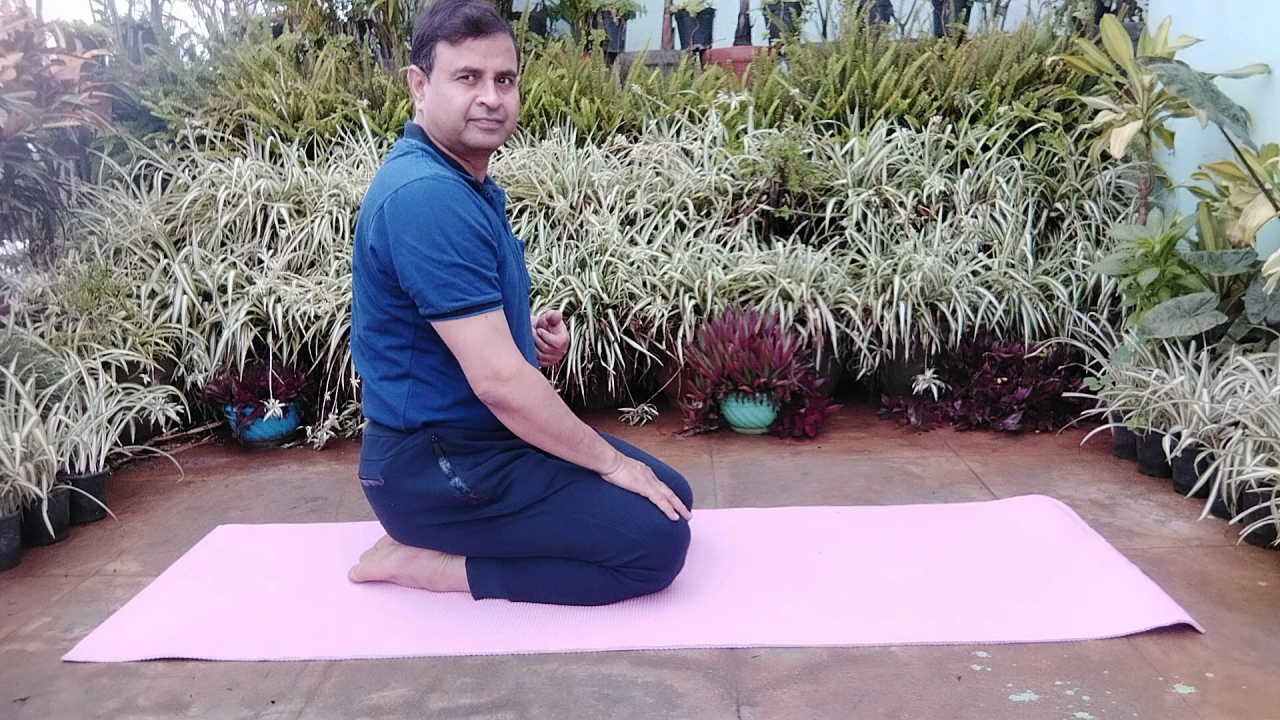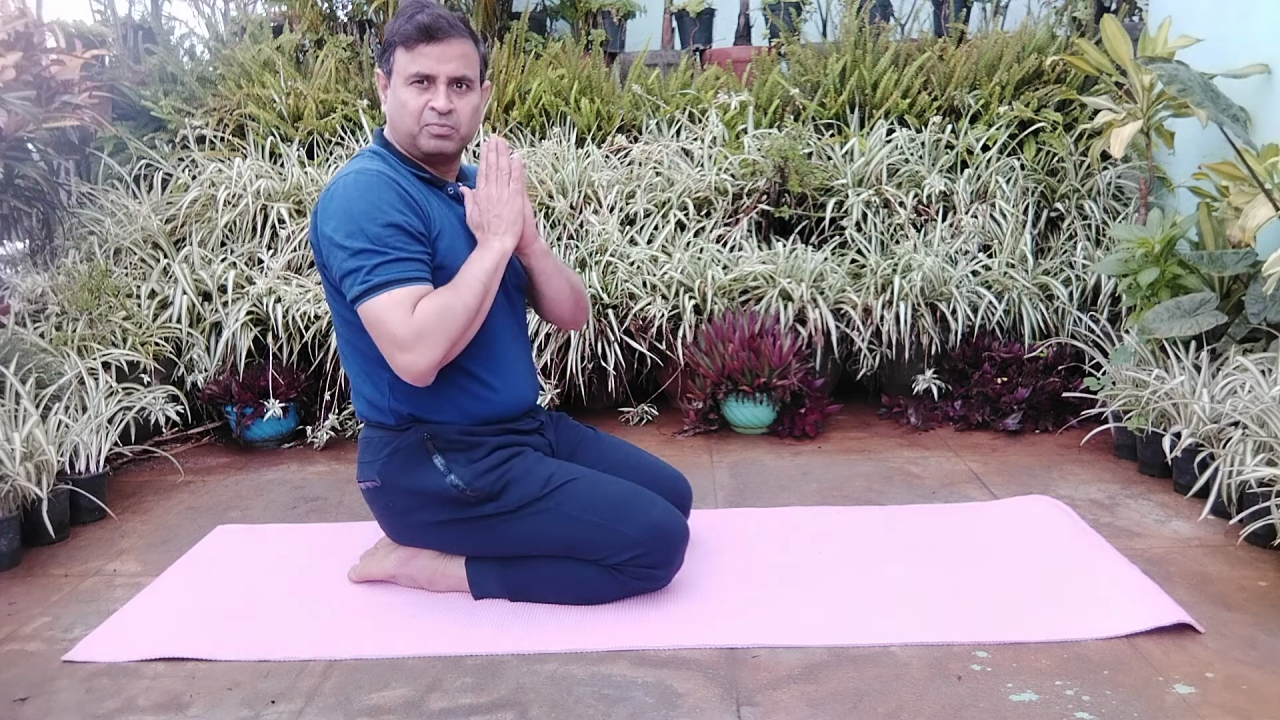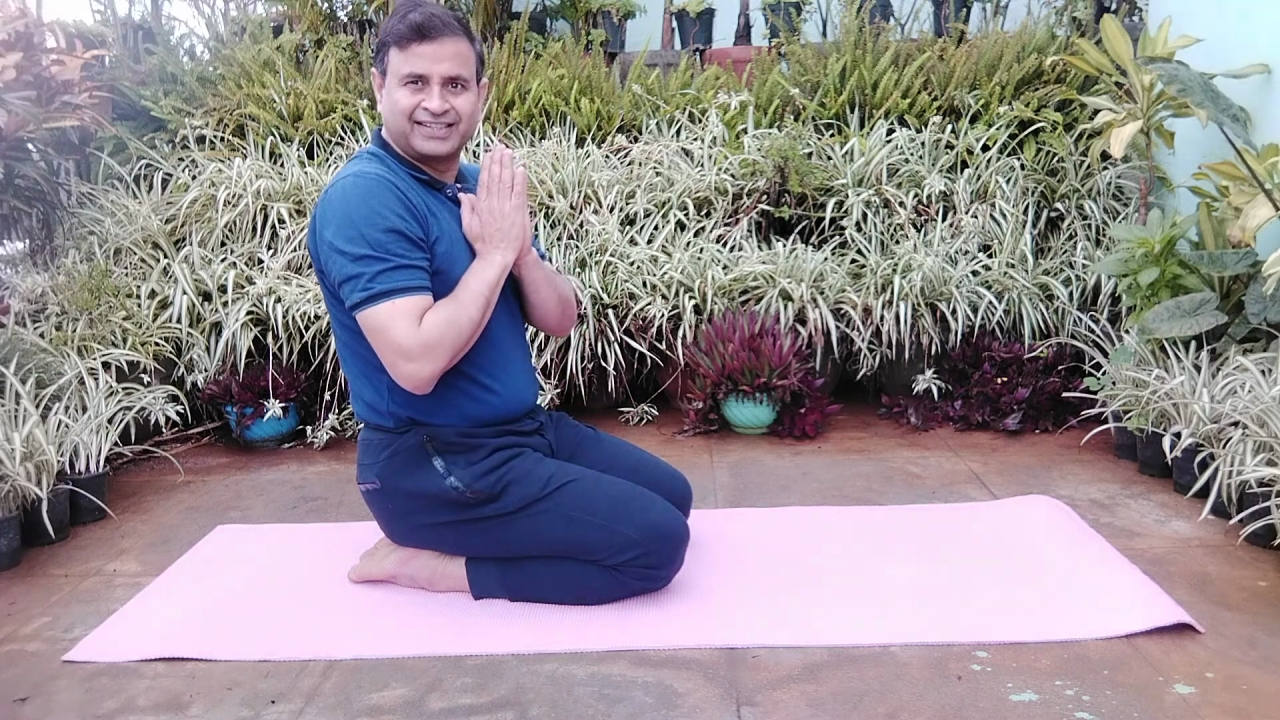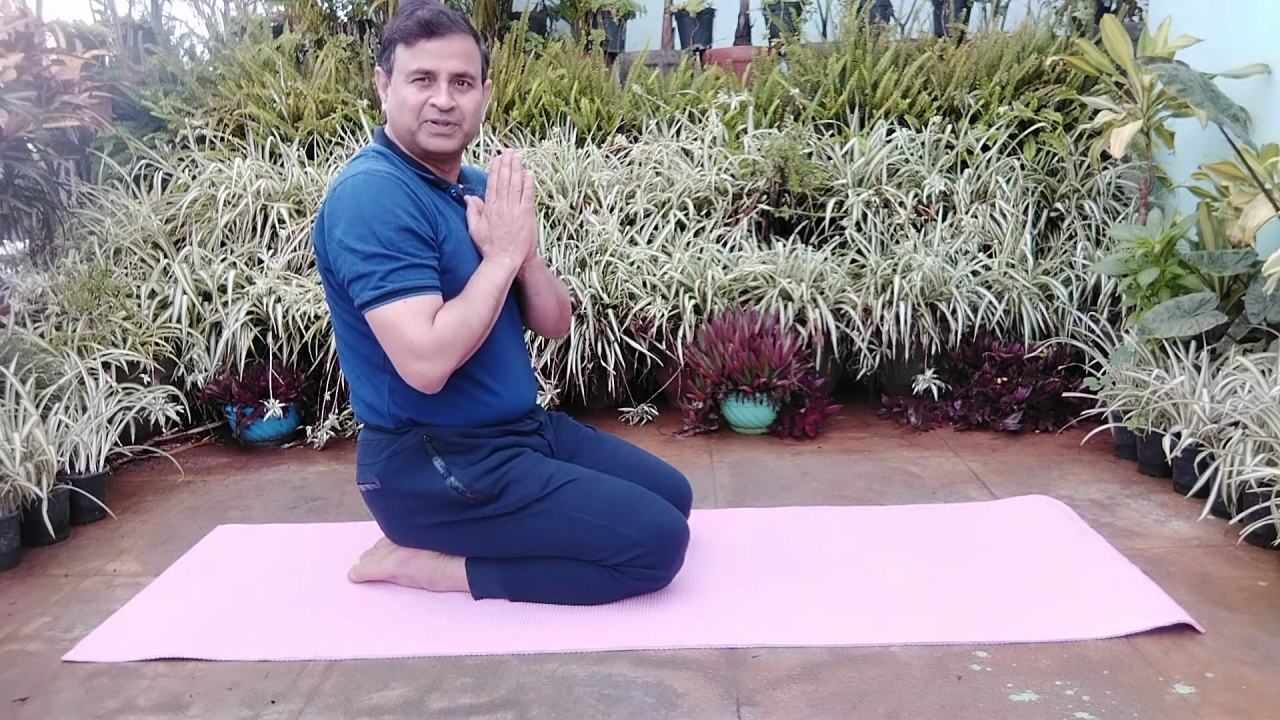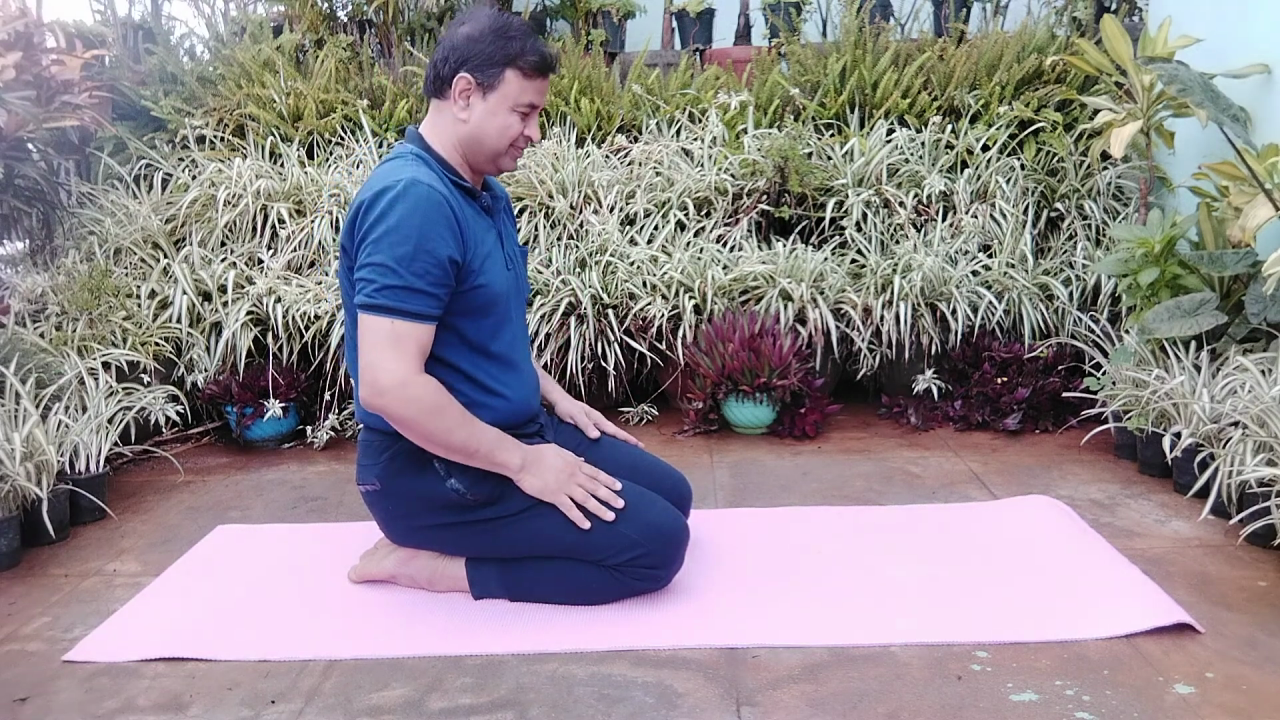
dt=1s
person 1, frame 1
left shoulder: (470, 184)
right shoulder: (426, 196)
right elbow: (498, 380)
left wrist: (524, 328)
right wrist: (610, 461)
left hip: (489, 436)
right hip: (436, 466)
left knee: (671, 497)
right knee: (657, 544)
left ankle: (443, 543)
right ankle: (429, 562)
person 1, frame 2
left shoulder: (480, 188)
right shoulder: (364, 195)
left elbow: (573, 314)
right elbow: (417, 355)
left wrist: (525, 236)
right wrist: (494, 241)
left hip: (521, 425)
right hip: (432, 463)
left knee: (671, 495)
right knee: (656, 542)
left ankle: (443, 544)
right ankle: (426, 561)
person 1, frame 3
left shoulder: (479, 188)
right shoulder: (364, 199)
left elbow: (561, 320)
right elbow: (416, 363)
left wrist: (520, 249)
right wrist: (494, 253)
right hip: (432, 464)
left knee: (671, 495)
right knee: (656, 542)
left ankle: (435, 548)
right ankle: (426, 561)
person 1, frame 4
left shoulder: (480, 189)
right shoulder: (370, 195)
left elbow: (555, 323)
right elbow: (427, 362)
left wrist: (524, 251)
right wrist: (501, 256)
right hip: (433, 465)
left knee: (671, 495)
right knee: (657, 543)
left ankle: (438, 545)
right ankle: (428, 562)
person 1, frame 5
left shoulder: (486, 194)
right shoulder: (411, 200)
right elbow: (388, 387)
left wrist: (557, 399)
right wrist: (522, 463)
left hip: (508, 429)
right hip: (431, 468)
left knee: (670, 495)
right knee: (656, 542)
left ankle: (440, 544)
right ankle: (424, 560)
